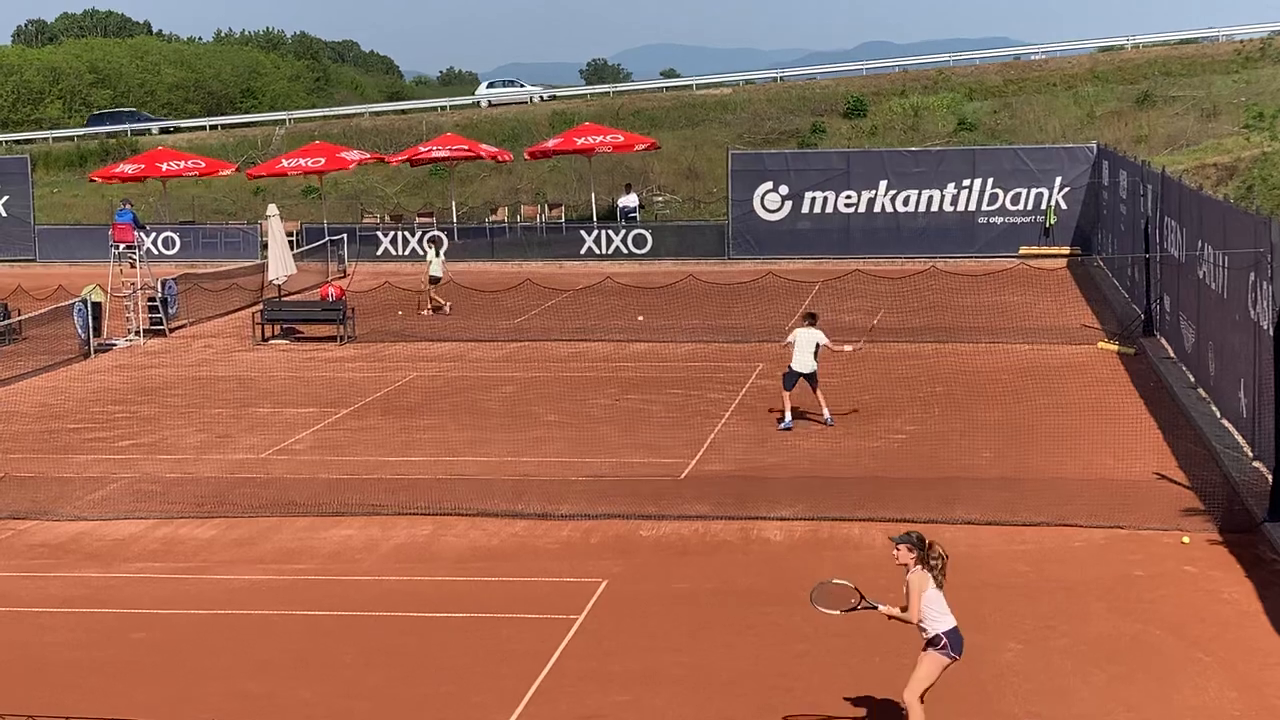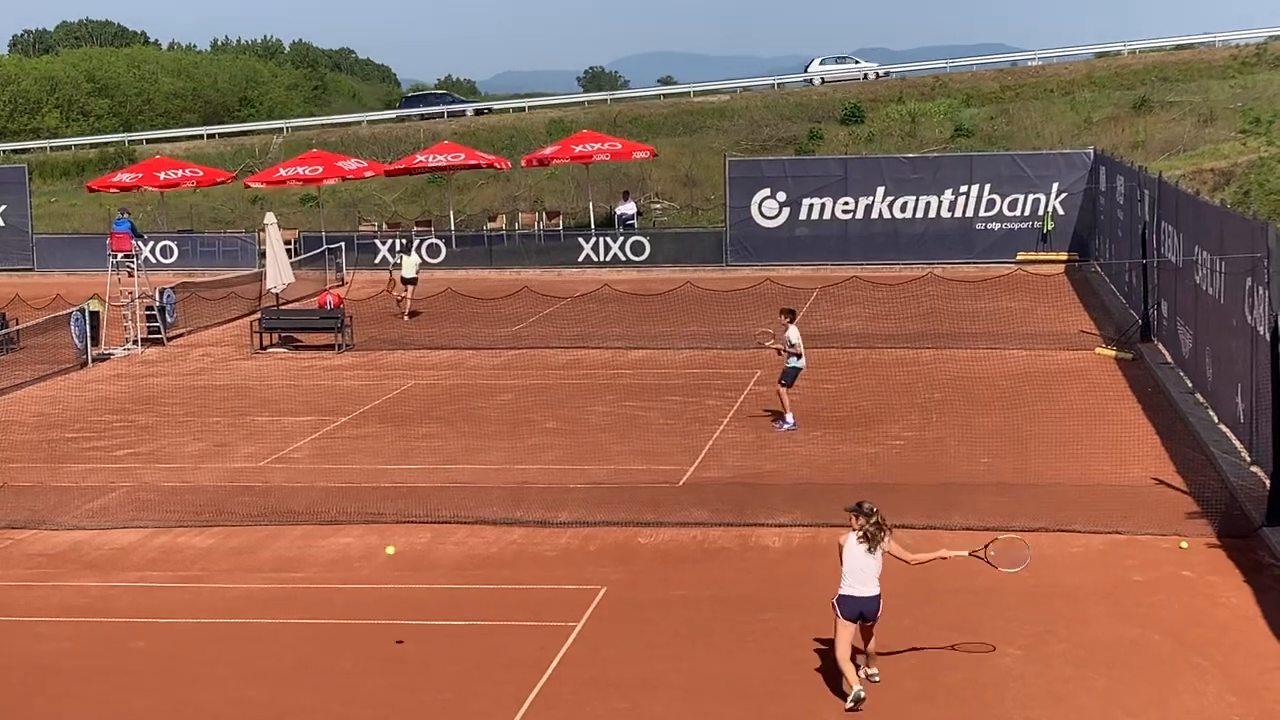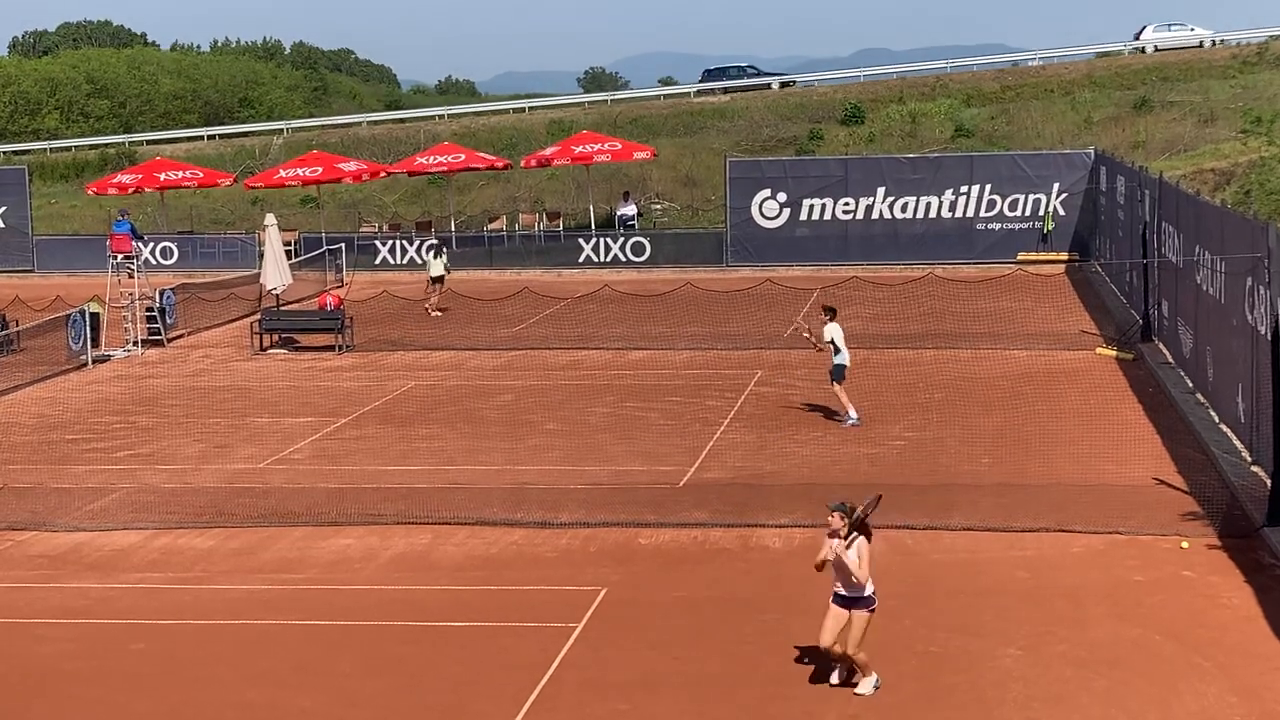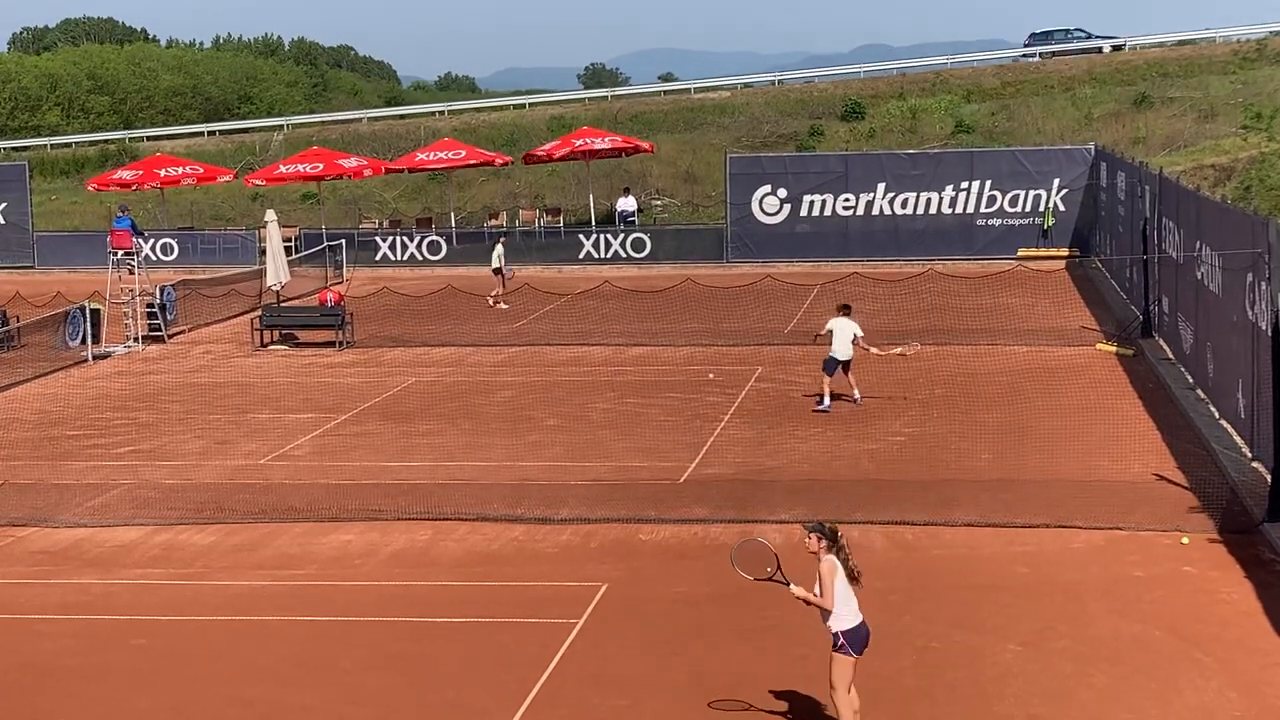
dt=1s
person 1, frame 1
left shoulder: (915, 577)
right shoulder: (921, 572)
left elbow: (913, 618)
left wrist: (891, 614)
right wrist: (898, 610)
left hip: (946, 641)
right hip: (941, 638)
left knee: (910, 697)
right knee: (913, 694)
person 1, frame 2
left shoulder: (844, 540)
right shoulder: (883, 540)
right elbow: (912, 558)
right wrist: (943, 554)
left hip: (847, 601)
right hip: (872, 601)
left knee: (842, 655)
right knee: (867, 632)
left ankle: (856, 689)
right ankle: (871, 669)
person 1, frame 3
left shoulder: (861, 543)
right shoulder: (831, 537)
left elbow: (862, 580)
right elbow: (818, 567)
left wrist: (845, 558)
right wrist: (824, 558)
left hip: (863, 599)
right hip: (841, 596)
left knee: (853, 650)
right knee: (826, 643)
left ankle: (870, 678)
right ankle: (841, 663)
person 1, frame 4
left shoulder: (826, 564)
right shoulder: (833, 563)
left elbow: (828, 604)
left wrist: (805, 596)
right wrist: (810, 597)
left hip: (847, 635)
right hip: (855, 630)
left knee: (839, 695)
right knee: (846, 688)
